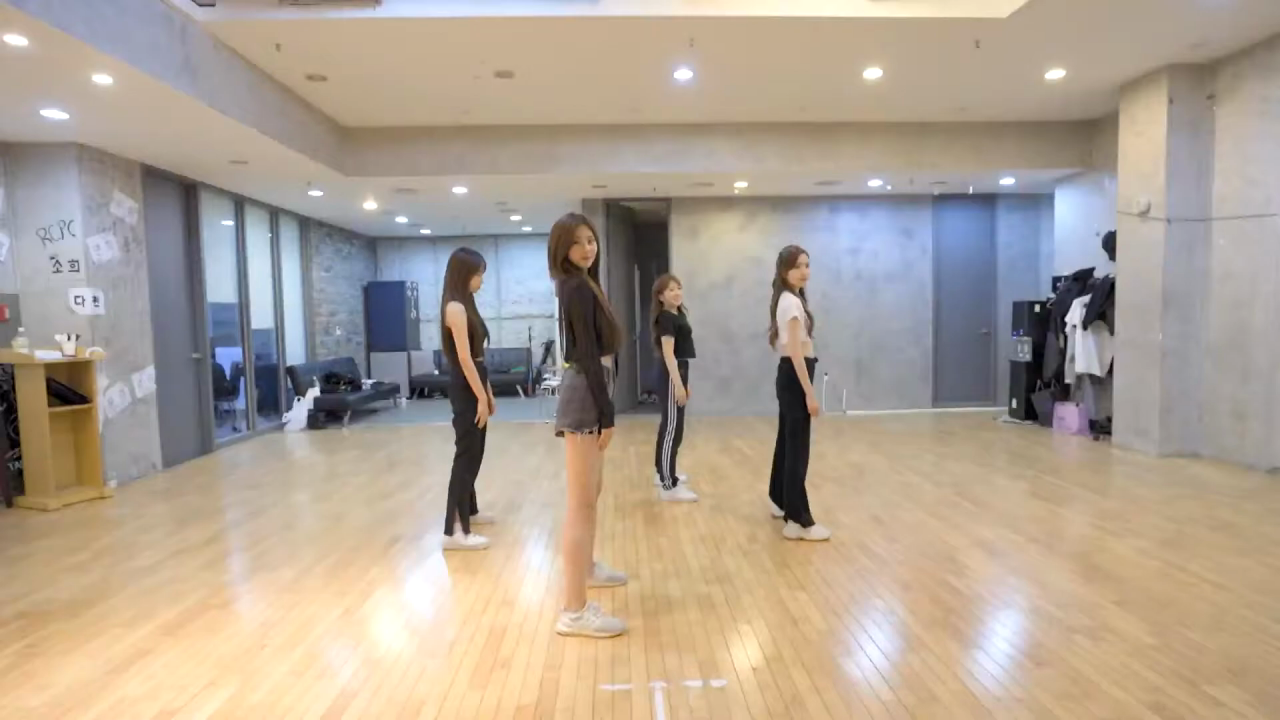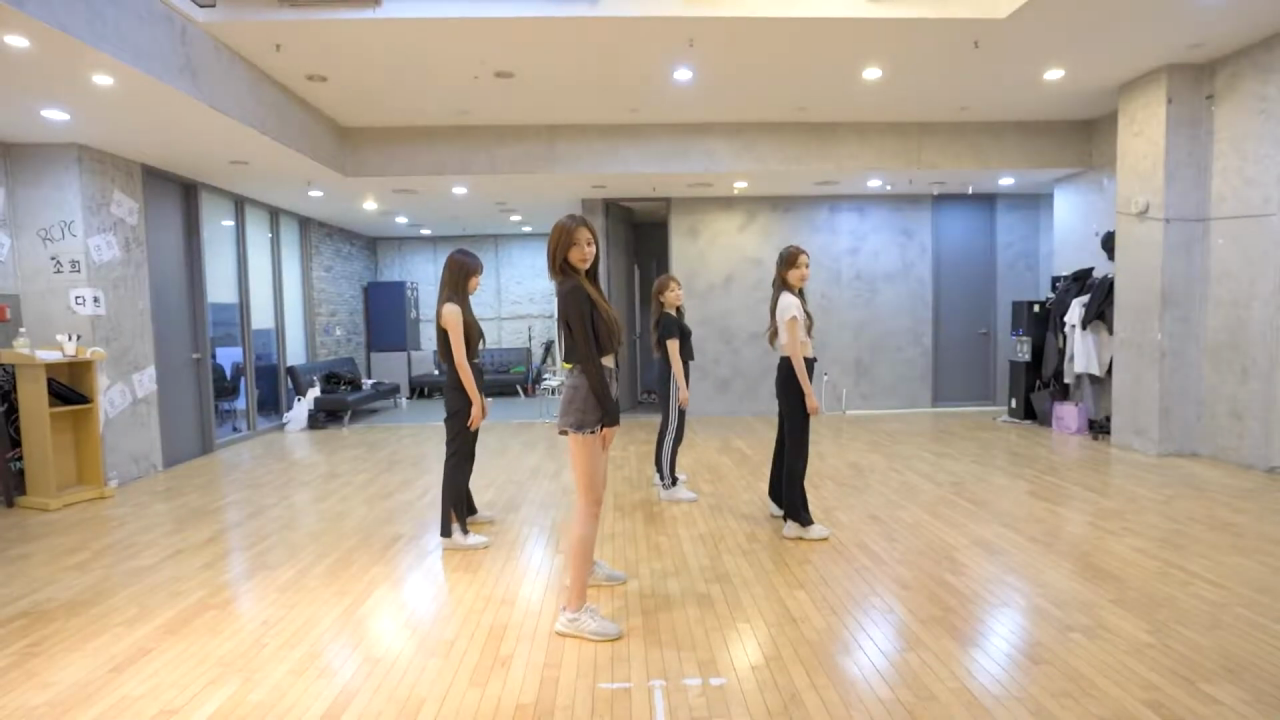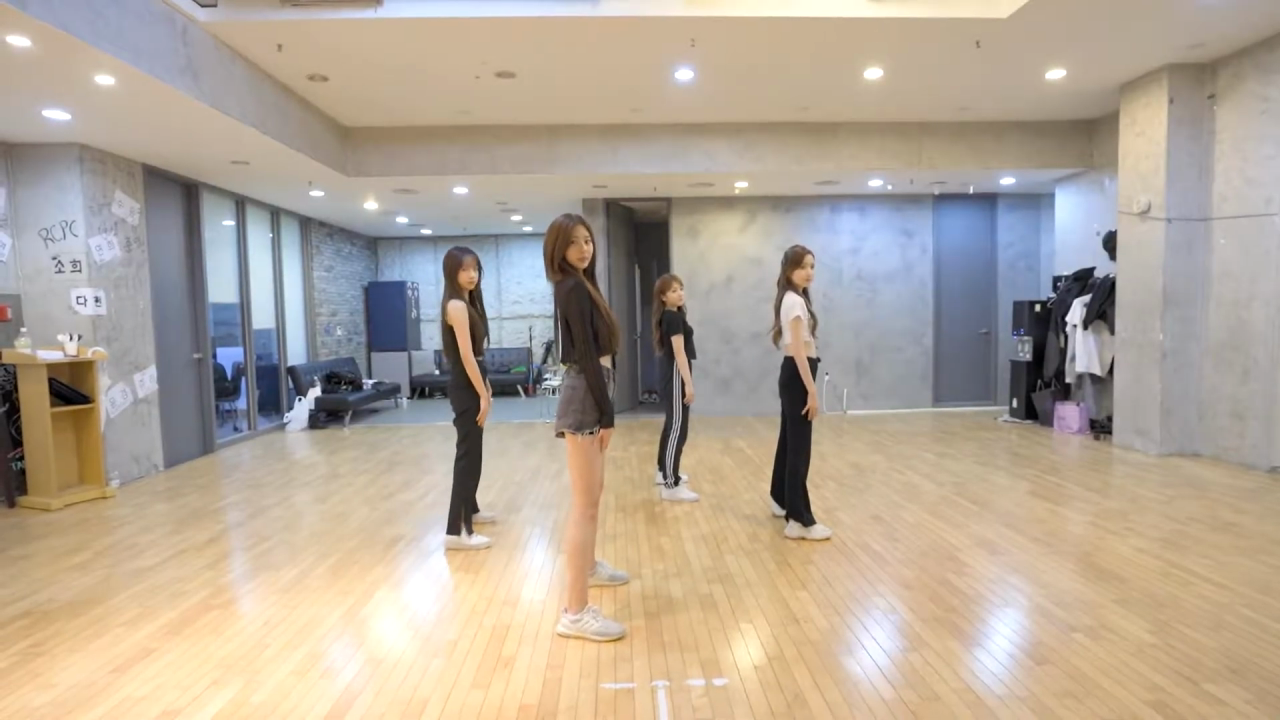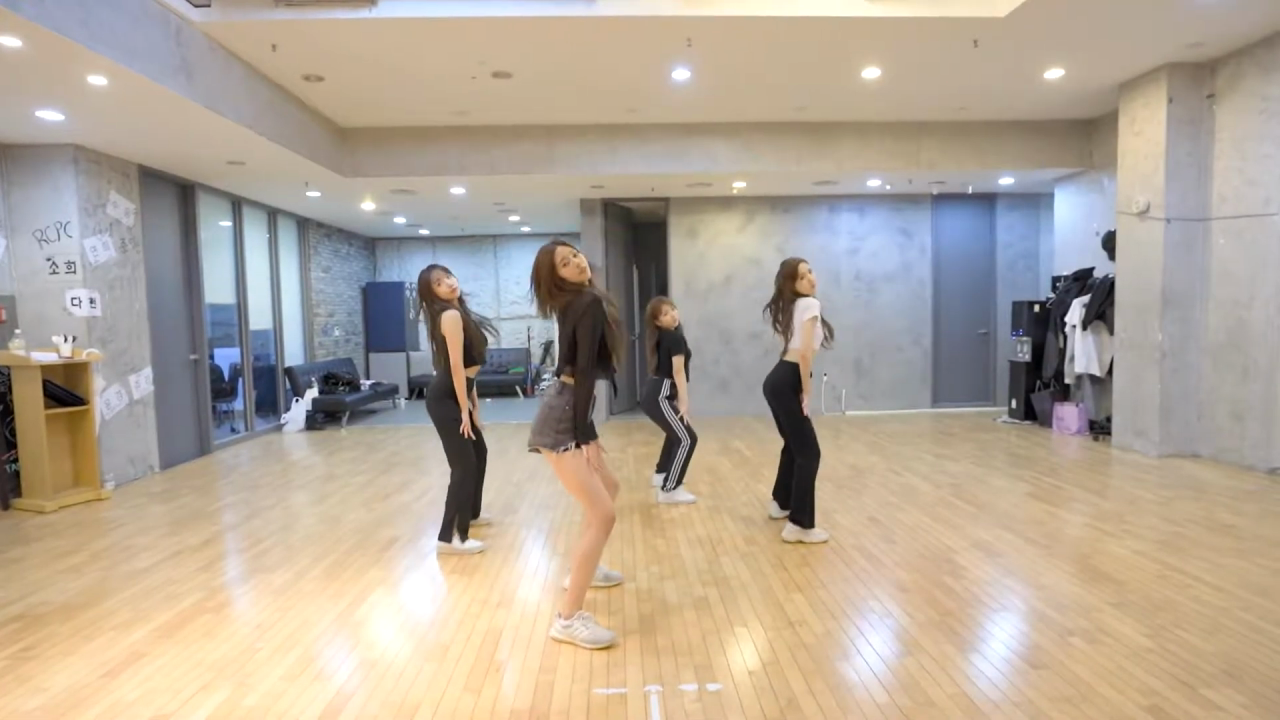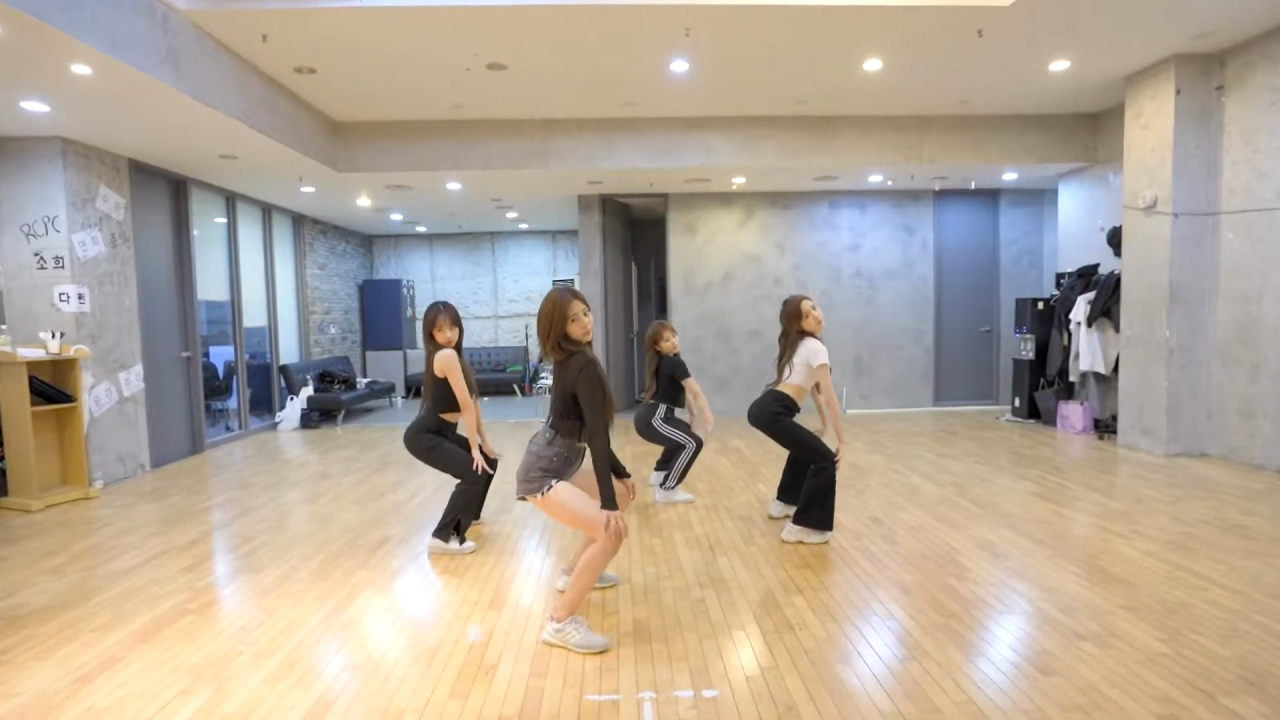
dt=1s
person 1, frame 1
left shoulder: (579, 285)
right shoulder: (578, 287)
right elbow: (588, 355)
left wrist: (603, 410)
right wrist: (606, 414)
left hip: (588, 394)
right hip: (584, 398)
left knee: (592, 492)
right knee: (580, 502)
left ankle: (586, 567)
right ankle: (574, 611)
person 1, frame 2
left shoulder: (584, 286)
right shoulder: (573, 290)
right elbow: (588, 355)
left wrist: (609, 409)
right wrist: (609, 412)
left hip: (596, 395)
right hip: (586, 398)
left knee: (596, 491)
right knee: (588, 501)
left ankle: (587, 566)
right ankle: (574, 611)
person 1, frame 3
left shoulder: (578, 285)
right shoulder: (573, 288)
right elbow: (587, 355)
left wrist: (603, 411)
right wrist: (606, 414)
left hip: (590, 395)
right hip: (584, 399)
left knee: (593, 492)
right knee: (585, 502)
left ankle: (588, 566)
right ankle: (575, 613)
person 1, frame 4
left shoulder: (577, 304)
right shoulder: (589, 302)
right elbow: (584, 371)
left wrist: (586, 431)
right wrist: (584, 435)
left hip: (566, 415)
right hip: (560, 422)
left knee: (608, 488)
right knee: (602, 514)
left ankle: (583, 569)
right ankle: (568, 618)
person 1, frame 5
left shoulder: (569, 359)
right shoulder: (584, 364)
left elbow: (589, 430)
right elbow: (597, 433)
left wrist: (618, 479)
right wrist: (608, 500)
left hip: (556, 461)
right hip: (544, 470)
left knee: (623, 495)
right knee: (611, 528)
left ankle: (574, 572)
right ankle: (561, 621)
person 2, frame 1
left shoulder: (466, 305)
right shoulder: (455, 307)
right elbow: (464, 358)
left wrist: (488, 393)
right wrist: (480, 398)
left hip: (474, 386)
right hip: (466, 390)
left knee: (473, 453)
right knee: (466, 455)
left ankle: (467, 510)
right ankle: (454, 531)
person 2, frame 2
left shoulder: (461, 307)
right shoulder: (451, 309)
right elbow: (460, 360)
left wrist: (479, 398)
right wrist: (475, 401)
left hip: (468, 389)
right hip: (460, 392)
left knee: (466, 455)
right knee: (457, 457)
left ankle: (466, 510)
right ankle: (452, 531)
person 2, frame 3
left shoulder: (469, 303)
right shoulder: (456, 305)
right elbow: (466, 355)
left wrist: (485, 389)
right wrist: (483, 395)
left hip: (472, 385)
right hip: (466, 387)
left knee: (471, 453)
right knee: (468, 456)
left ankle: (469, 510)
right ankle: (457, 531)
person 2, frame 4
left shoulder: (461, 313)
right shoulder: (450, 315)
right elbow: (457, 366)
left wrist: (474, 406)
right wrist: (464, 411)
left hip: (457, 395)
right hip: (445, 398)
left knee: (478, 453)
right knee: (464, 464)
left ankle: (470, 512)
right ankle: (450, 537)
person 2, frame 5
left shoulder: (455, 356)
right shoulder: (445, 356)
left elbow: (469, 404)
right elbow: (467, 404)
left wrist: (484, 443)
right wrist: (476, 445)
left hip: (442, 432)
right hip: (424, 436)
left knee: (487, 463)
right knee: (474, 473)
left ankle: (467, 515)
right ankle: (444, 537)
person 3, frame 1
left shoulder: (789, 299)
right shoulder: (792, 301)
right elbow: (795, 351)
left wrist: (805, 389)
right wrist: (810, 393)
left hip: (789, 376)
right hip: (794, 377)
left knee: (787, 441)
right knee: (797, 447)
left ankle: (781, 501)
right ankle: (798, 521)
person 3, frame 2
left shoulder: (789, 300)
right shoulder: (790, 302)
right elbow: (794, 351)
left wrist: (805, 388)
right wrist: (809, 392)
left hip: (789, 376)
right hip: (794, 377)
left knee: (787, 441)
right knee: (797, 447)
left ankle: (780, 501)
right ankle: (797, 521)
person 3, frame 3
left shoulder: (793, 299)
right shoulder: (795, 301)
right elbow: (798, 350)
left wrist: (808, 387)
right wrist: (812, 391)
left hip: (792, 376)
right hip: (797, 378)
left knee: (789, 441)
right knee: (799, 447)
left ankle: (782, 501)
right ankle: (799, 521)
person 3, frame 4
left shoulder: (789, 307)
right shoulder: (810, 305)
right elbow: (804, 353)
left wrist: (801, 391)
right wrist: (806, 393)
left hip: (777, 381)
right hip: (786, 384)
left knee: (795, 445)
right knee: (808, 451)
left ankle: (781, 503)
right ankle: (799, 525)
person 3, frame 5
left shoulder: (799, 344)
right shoulder: (816, 348)
left elbow: (815, 391)
right elbow: (829, 397)
left wrist: (824, 421)
right wrist: (840, 439)
left hip: (762, 408)
right hip: (771, 413)
left knee: (804, 448)
right knee: (824, 459)
left ankle: (784, 501)
right ankle: (803, 526)
person 4, frame 1
left shoulder: (679, 315)
right shoulder: (666, 318)
right elbow: (668, 354)
left wrist: (685, 382)
right wrist: (678, 384)
left hip: (679, 373)
right hip: (672, 376)
left knee: (669, 426)
right knee: (673, 429)
left ankle: (663, 472)
right ankle: (668, 486)
person 4, frame 2
left shoulder: (674, 317)
right shoulder: (669, 321)
right elbow: (674, 356)
left wrist: (681, 384)
right wrist: (682, 387)
left hip: (672, 377)
right hip: (673, 378)
left knee: (668, 427)
right knee: (673, 430)
left ankle: (662, 472)
right ankle: (668, 487)
person 4, frame 3
left shoulder: (670, 316)
right shoulder: (673, 318)
right elbow: (679, 353)
right wrist: (689, 384)
left hip: (672, 375)
right hip: (676, 376)
left knee: (672, 425)
right knee: (678, 428)
left ankle: (664, 472)
right ankle: (671, 486)
person 4, frame 4
left shoulder: (663, 338)
right shoulder: (675, 338)
right elbow: (679, 373)
left wrist: (679, 401)
right wrist: (684, 403)
left hip: (653, 394)
right hip: (659, 397)
left knee: (677, 432)
right knee: (687, 438)
left ankle: (662, 473)
right ankle: (669, 490)
person 4, frame 5
left shoulder: (669, 362)
right shoulder: (674, 364)
left elbow: (686, 391)
right elbow: (695, 392)
left wrist: (696, 419)
right wrist: (709, 420)
left hip: (651, 415)
right hip: (651, 419)
left knee: (679, 434)
right knee: (694, 442)
left ankle: (660, 472)
right ankle: (666, 489)
